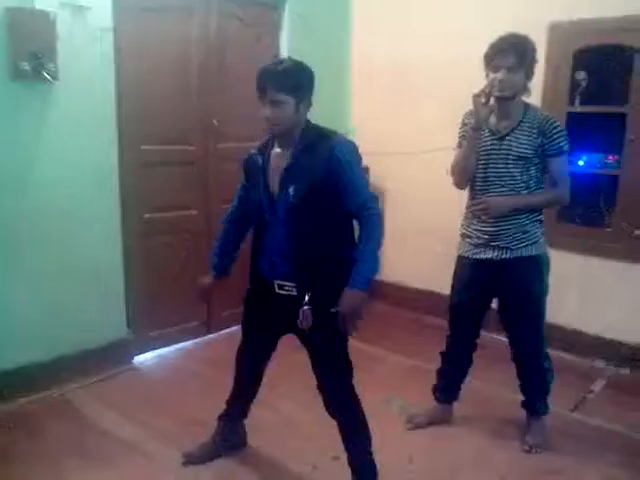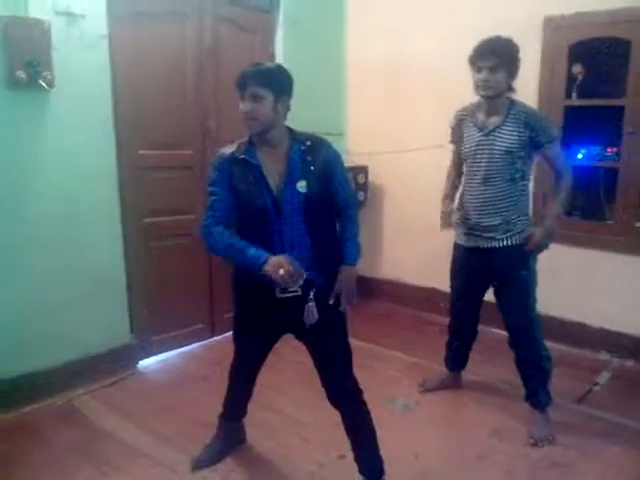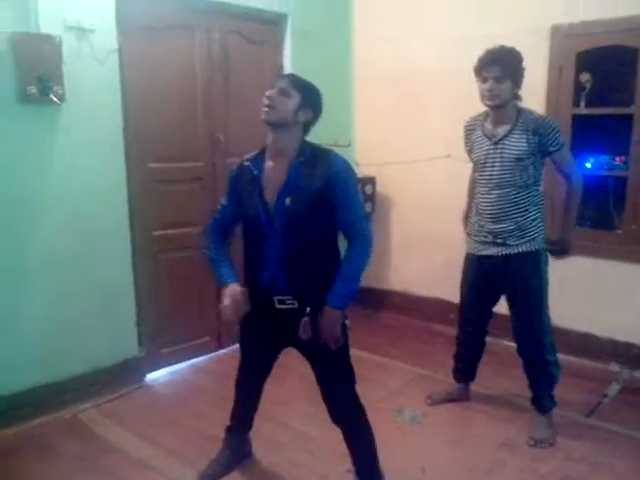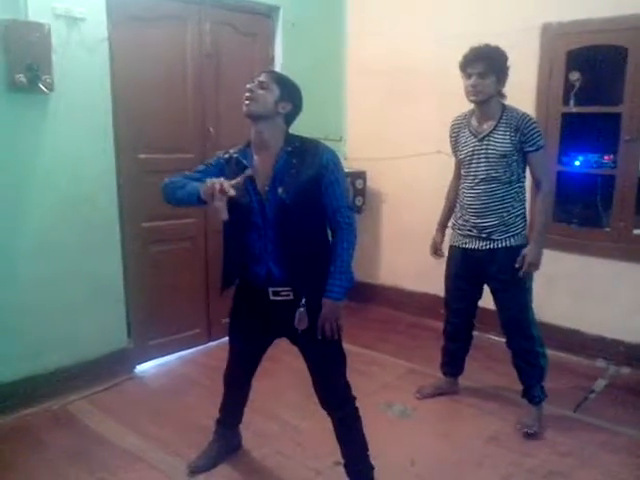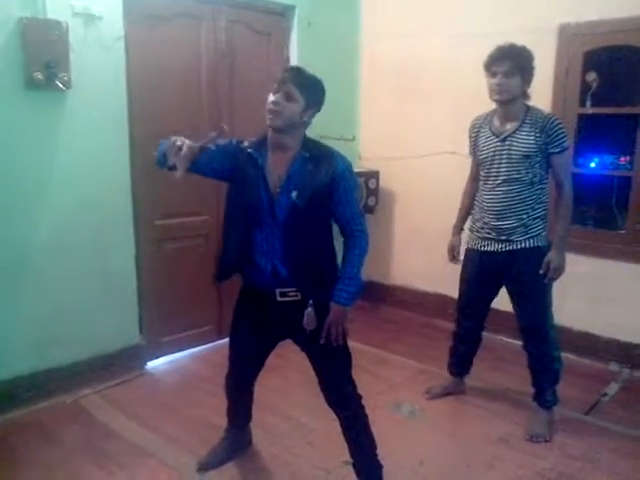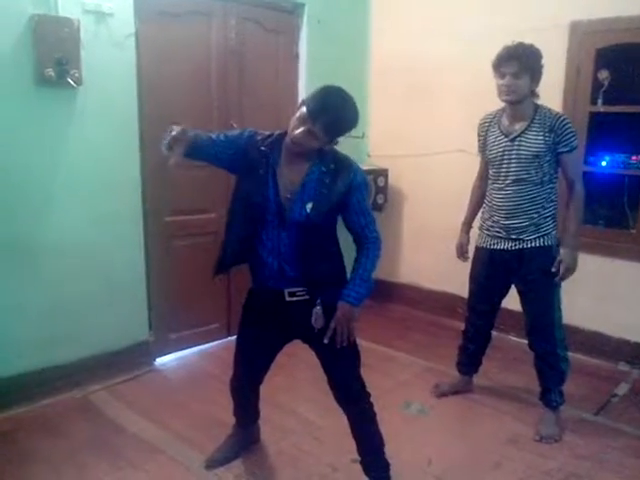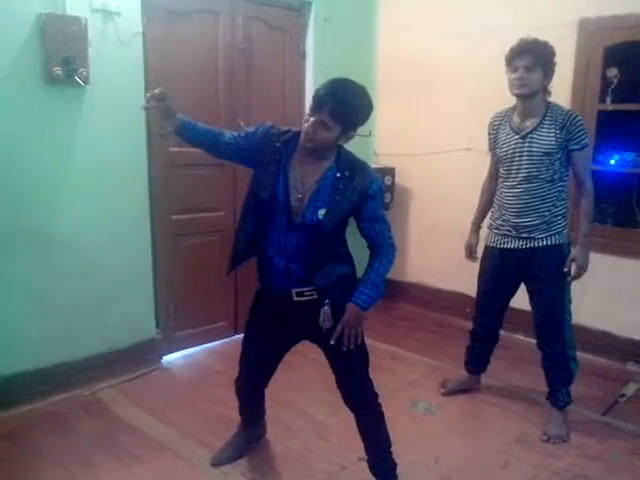
dt=0.7s
person 1, frame 1
left shoulder: (336, 152)
right shoulder: (257, 157)
left elbow: (370, 217)
right elbow: (240, 214)
left wrist: (358, 284)
right wrist: (218, 268)
left hip: (320, 295)
right hip: (267, 289)
left knee: (337, 389)
right knee: (248, 364)
right ankle: (230, 431)
person 1, frame 2
left shoulder: (320, 154)
right shoulder: (229, 165)
left elbow: (347, 210)
right elbow: (214, 229)
left wrist: (348, 262)
right wrist: (263, 261)
left hip: (319, 293)
right hip: (258, 293)
left knee: (343, 388)
right knee: (243, 368)
right ankle: (229, 430)
person 1, frame 3
left shoulder: (331, 169)
right shoulder: (244, 172)
left elbow: (360, 239)
right elbow: (216, 233)
left wrist: (336, 304)
right wrist: (229, 282)
left hip: (315, 308)
right hip: (261, 307)
left knee: (343, 403)
right knee: (248, 381)
right ankle: (236, 443)
person 1, frame 4
left shoulder: (318, 159)
right shoulder: (231, 163)
left elbow: (345, 228)
right elbow: (171, 188)
left wrist: (334, 294)
right wrist: (204, 189)
left hip: (308, 298)
right hip: (252, 296)
left knee: (335, 393)
right knee: (236, 374)
right ankle: (226, 436)
person 1, frame 5
left shoulder: (331, 167)
right shoulder: (241, 155)
left elbow: (356, 235)
right elbow: (169, 155)
left wrist: (342, 300)
right wrist: (178, 151)
left hip: (312, 301)
right hip: (257, 299)
left knee: (342, 395)
right knee: (238, 377)
right ankle: (237, 434)
person 1, frame 6
left shoulder: (345, 176)
right shoulder: (251, 148)
left elbow: (369, 241)
right elbow: (203, 143)
left wrist: (350, 299)
right wrist: (182, 140)
left hip: (321, 300)
right hip: (265, 297)
left knee: (351, 395)
right knee: (243, 378)
right ankle: (246, 430)
person 1, frame 7
left shoulder: (360, 181)
right shoulder: (271, 144)
left elbow: (384, 247)
right elbow: (221, 141)
left wrist: (361, 301)
right wrist: (175, 120)
left hip: (331, 301)
right hip: (274, 298)
left knee: (360, 396)
right knee: (248, 380)
right ankle: (251, 429)
person 2, frame 1
left shoulder: (546, 126)
right shoulder: (473, 120)
left elbow: (562, 192)
right elbow: (459, 179)
left wrist: (512, 201)
right wrist: (477, 125)
left hip: (524, 254)
right hip: (475, 251)
left knee: (528, 339)
right knee: (460, 333)
left ankle: (536, 414)
right ankle: (443, 404)
person 2, frame 2
left shoulder: (530, 120)
right shoulder: (462, 119)
left elbow: (564, 174)
left wrist: (549, 222)
right wrist: (448, 200)
left hip: (512, 242)
right hip: (468, 240)
left knee: (523, 325)
right knee: (461, 312)
left ankle: (540, 407)
right ankle: (453, 371)
person 2, frame 3
left shoulder: (539, 127)
right shoulder: (472, 128)
left elbow: (573, 179)
left wrist: (566, 234)
left hip: (524, 251)
right hip: (479, 248)
left knee: (532, 332)
right knee: (470, 322)
left ankle: (543, 410)
right ankle: (461, 384)
person 2, frame 4
left shoulder: (522, 125)
right shoulder: (458, 127)
left elbow: (543, 185)
left wrist: (535, 242)
right wrist: (441, 227)
left hip: (507, 246)
right hip: (463, 244)
left knee: (518, 326)
right knee: (456, 317)
left ankle: (534, 400)
right ankle: (450, 378)
person 2, frame 5
left shoulder: (547, 126)
right shoulder: (478, 127)
left elbow: (564, 189)
left wrist: (558, 246)
right wrist: (457, 230)
left hip: (528, 249)
right hip: (481, 245)
left knee: (537, 330)
right knee: (467, 317)
left ankle: (545, 405)
right ankle: (456, 378)
person 2, frame 6
left shoulder: (556, 126)
right shoulder: (487, 125)
left elbow: (575, 187)
left wrist: (570, 244)
right wrist: (465, 227)
left hip: (537, 247)
right hip: (491, 243)
left knee: (544, 328)
right knee: (477, 315)
left ankle: (551, 405)
right ankle: (465, 376)
person 2, frame 7
left shoulder: (567, 123)
right shoulder: (498, 123)
left elbow: (584, 185)
left wrist: (582, 243)
right wrist: (475, 227)
left hip: (548, 246)
right hip: (500, 242)
left knee: (553, 328)
right knee: (485, 314)
left ankle: (559, 405)
right ankle: (472, 374)
